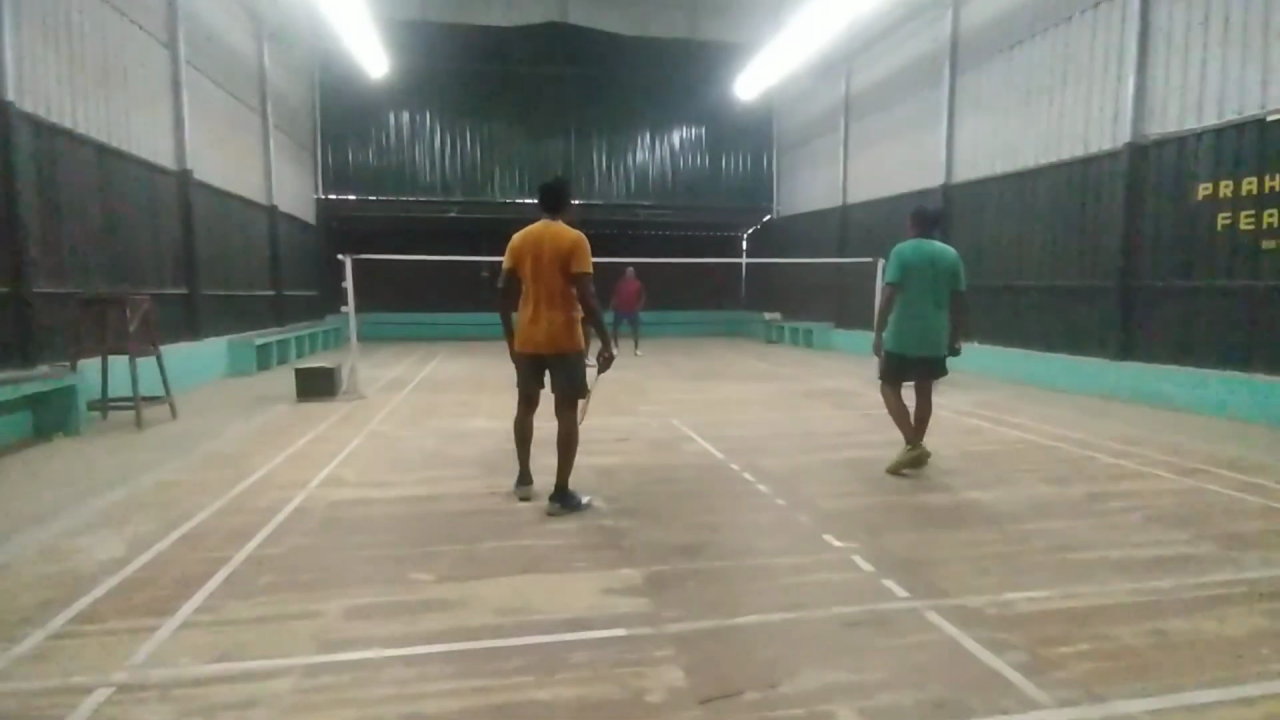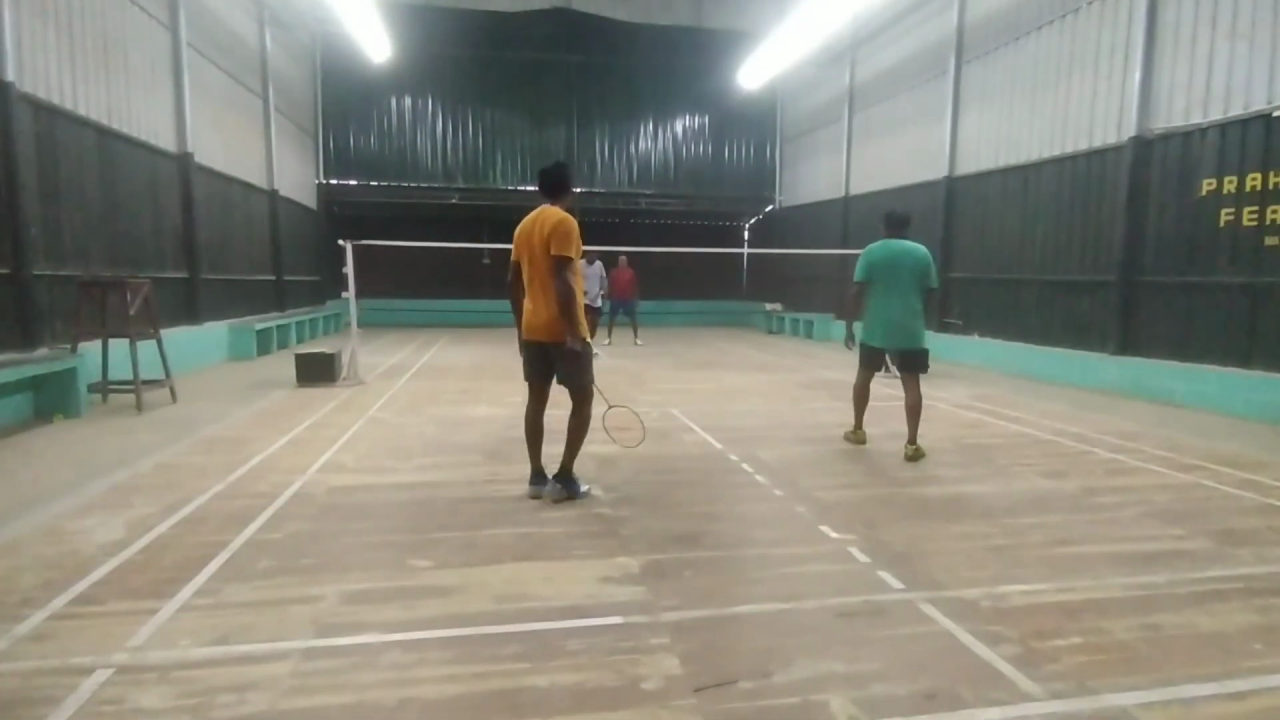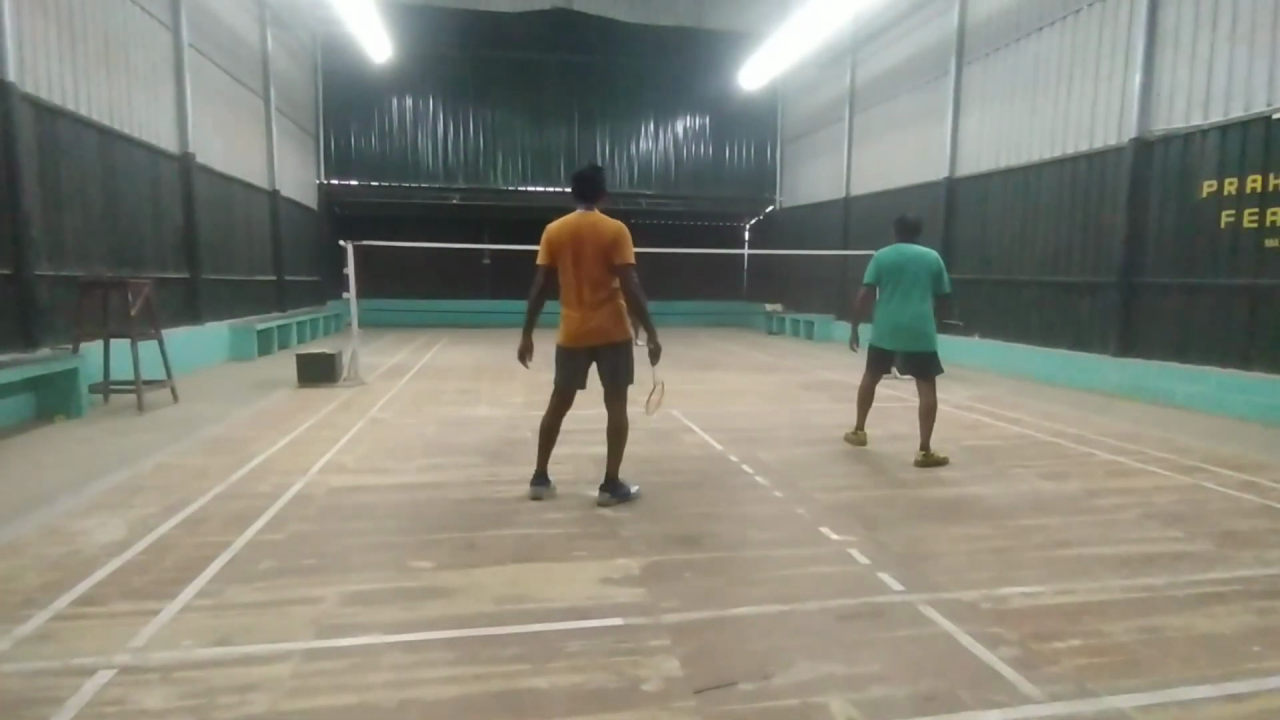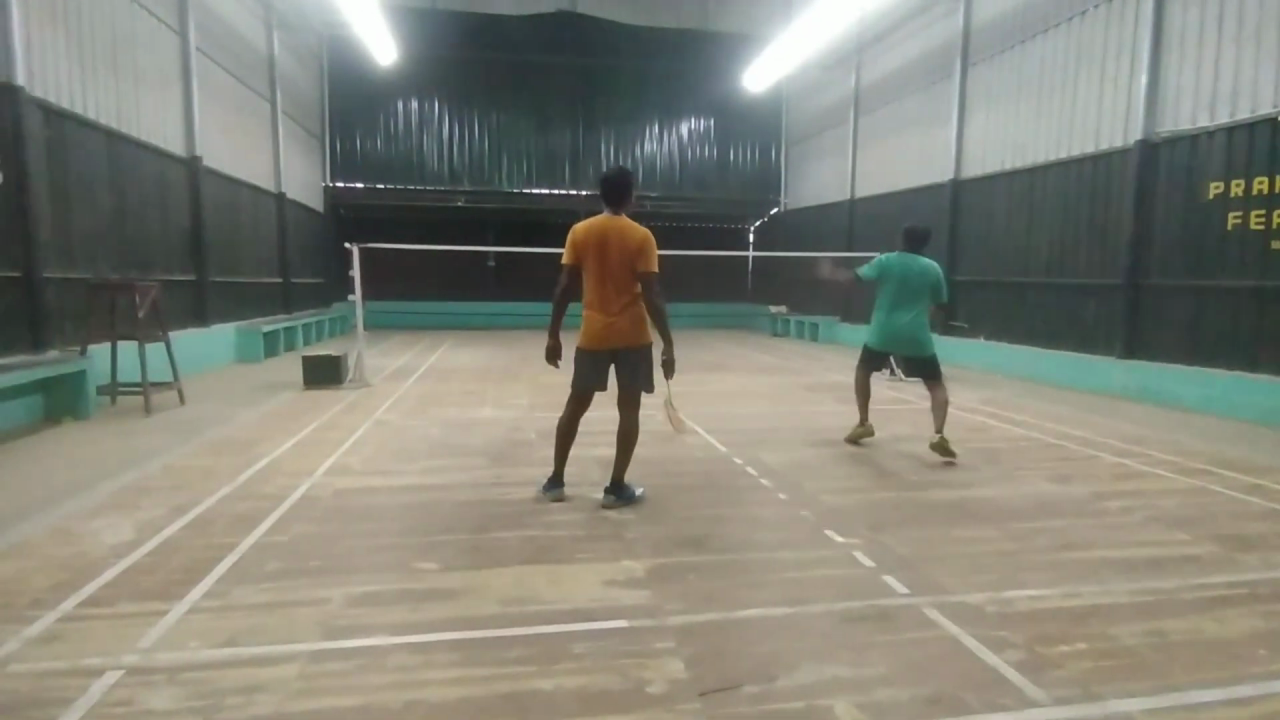
dt=0.7s
person 1, frame 1
left shoulder: (519, 240)
right shoulder: (575, 240)
left elbow: (504, 292)
right elbow: (586, 297)
left wrist: (510, 334)
right wrist: (605, 342)
left hip: (527, 340)
right hip: (565, 341)
left knee: (526, 407)
right knee: (567, 414)
left ankle: (524, 478)
right ankle: (561, 494)
person 1, frame 2
left shoulder: (525, 225)
right shoulder: (564, 222)
left elbow: (514, 282)
right elbow: (562, 281)
left wrist: (521, 326)
right wrist: (575, 332)
left hip: (532, 329)
right hip: (562, 330)
left knee: (536, 400)
right knee: (582, 399)
left ankle: (537, 477)
right ankle: (564, 475)
person 1, frame 3
left shoulder: (553, 231)
right shoulder: (615, 230)
left elbow: (540, 287)
right elbow: (630, 288)
left wrist: (527, 334)
right wrist: (651, 334)
left hip: (572, 334)
right hip: (612, 332)
left knee: (558, 405)
right knee: (616, 407)
left ankle: (540, 478)
right ankle: (611, 484)
person 1, frame 4
left shoulder: (579, 232)
right shoulder: (641, 237)
left elbow: (564, 288)
right elbow: (651, 296)
left wrist: (554, 335)
right wrist: (668, 345)
left hip: (592, 336)
right hip: (632, 337)
left knee: (575, 406)
right knee: (629, 409)
left ankle: (556, 481)
right ankle: (616, 488)
person 2, frame 1
left shoulder: (902, 252)
right shoulder: (951, 255)
left elbow: (889, 295)
right elbow: (958, 301)
left wrist: (878, 333)
right wrist: (955, 337)
left hip: (902, 337)
right hip: (934, 338)
left knee: (890, 389)
right knee: (924, 392)
left ankle: (914, 446)
right ankle: (915, 446)
person 2, frame 2
left shoulder: (871, 252)
right shoulder: (921, 253)
left elbow: (857, 292)
right elbow: (929, 293)
left wrist: (849, 326)
left hip: (875, 328)
right hip: (910, 330)
left knee: (864, 377)
right knee: (912, 384)
left ankle: (857, 430)
right ankle: (911, 444)
person 2, frame 3
left shoulder: (882, 256)
right shoulder: (933, 258)
left elbow: (865, 295)
right elbow: (943, 300)
left wrist: (855, 328)
right wrist: (933, 321)
left hip: (885, 331)
right hip: (921, 333)
left knee: (870, 378)
right knee: (927, 389)
left ankle: (859, 432)
right ankle: (925, 451)
person 2, frame 4
left shoulder: (886, 262)
right shoulder: (933, 269)
left elbow: (854, 277)
right elbow: (939, 304)
left wrist: (832, 272)
left hip: (882, 334)
right hip: (917, 338)
left knee: (863, 371)
right knee: (937, 386)
left ankle: (863, 424)
right ankle: (939, 437)
